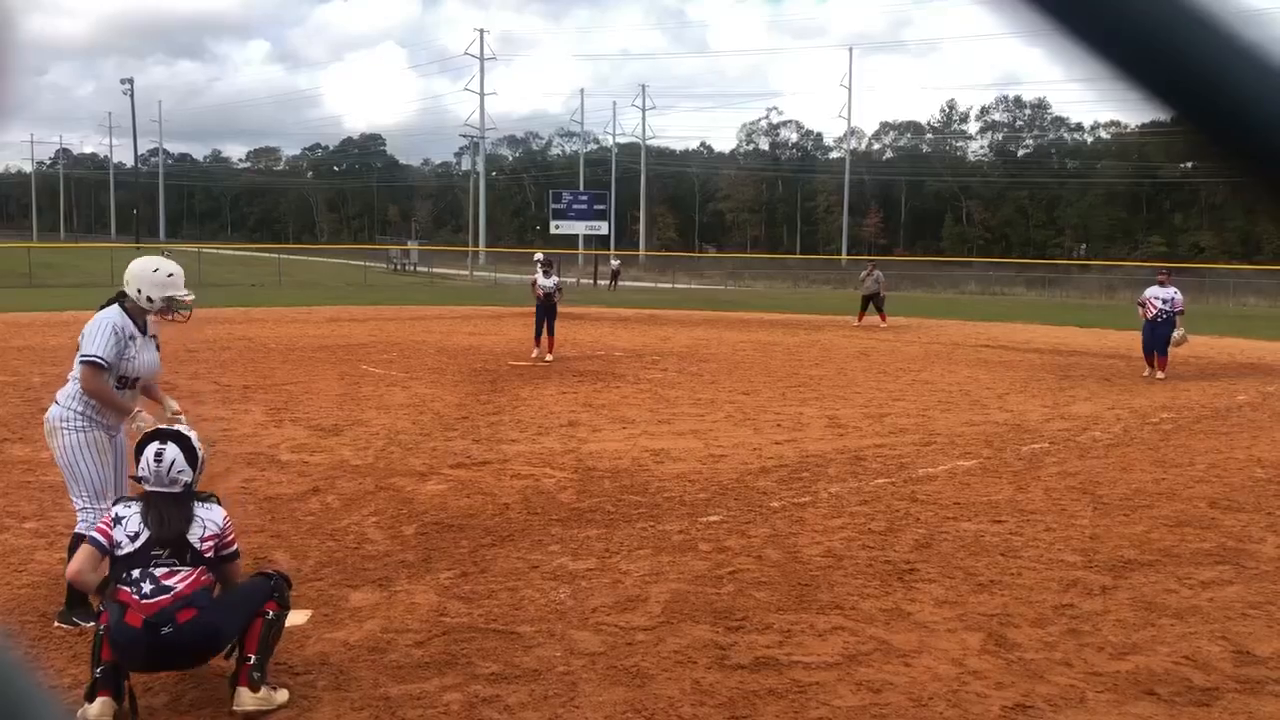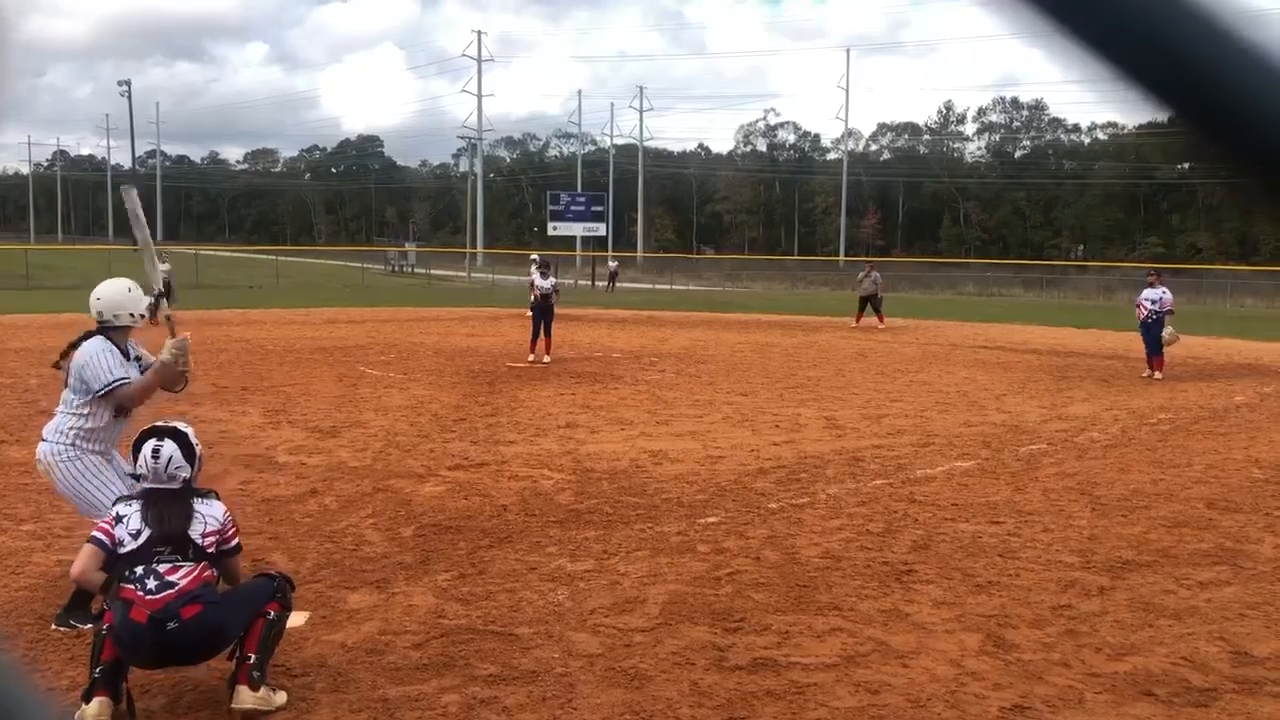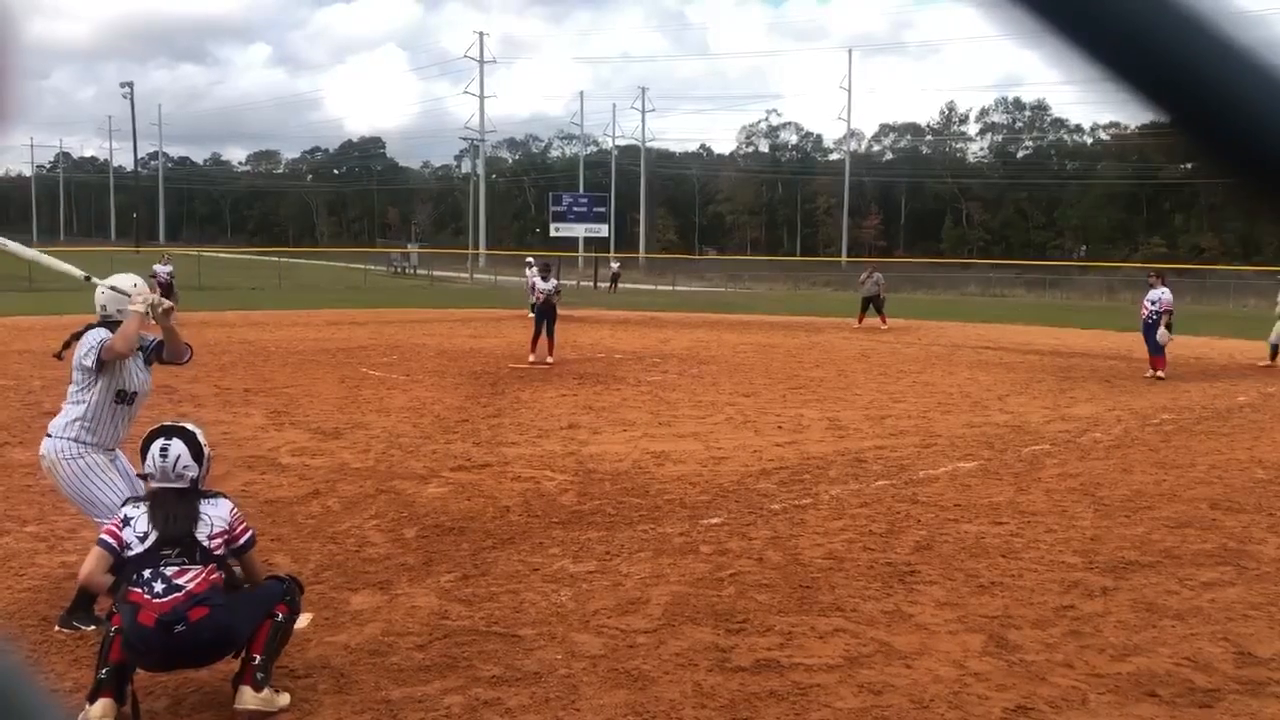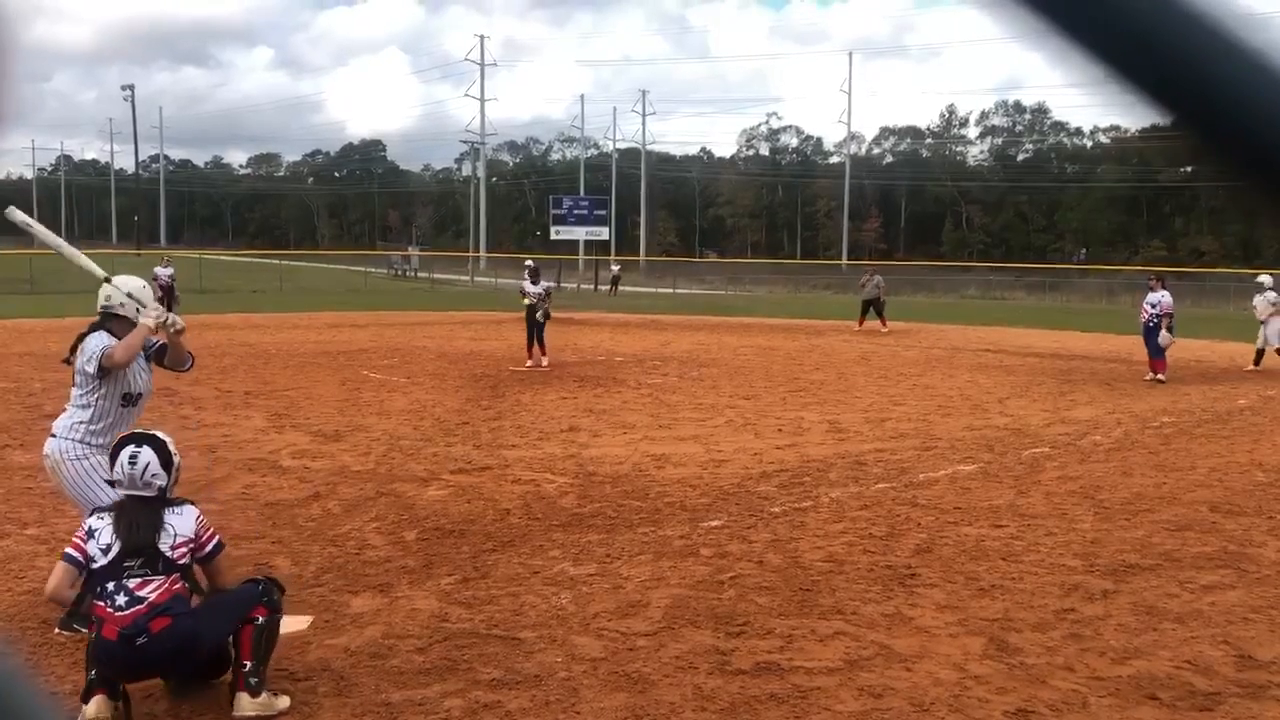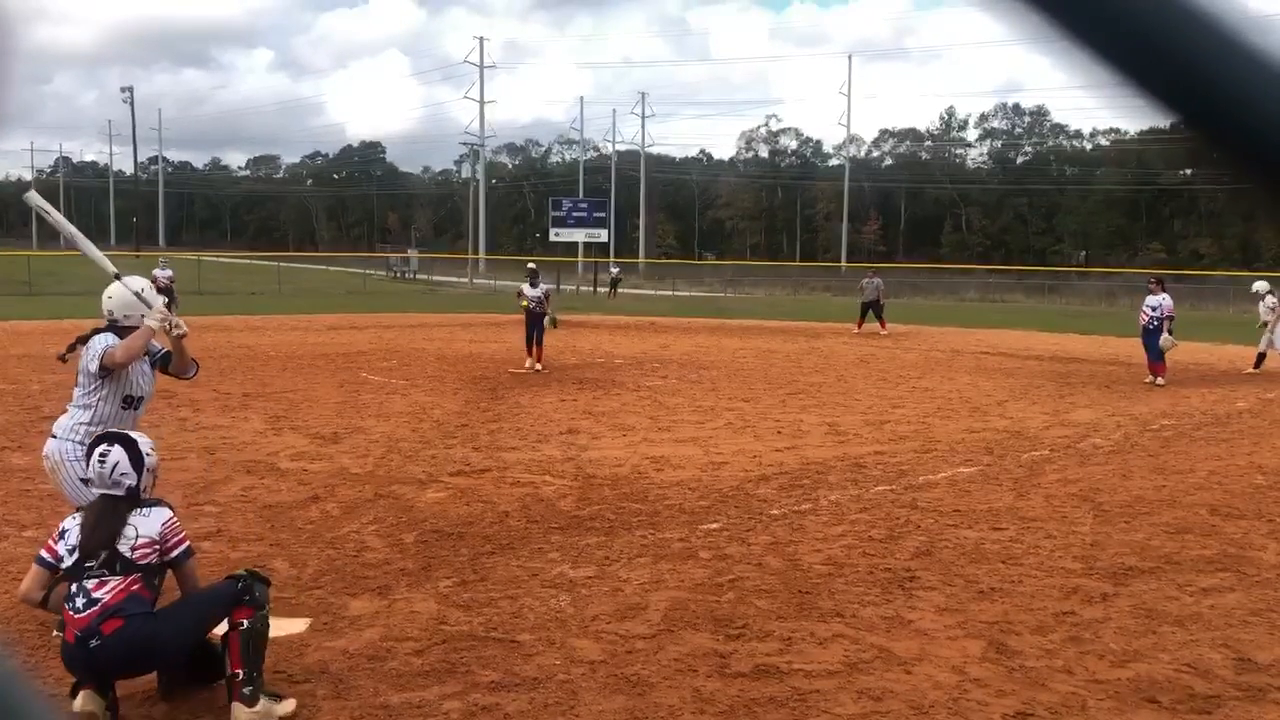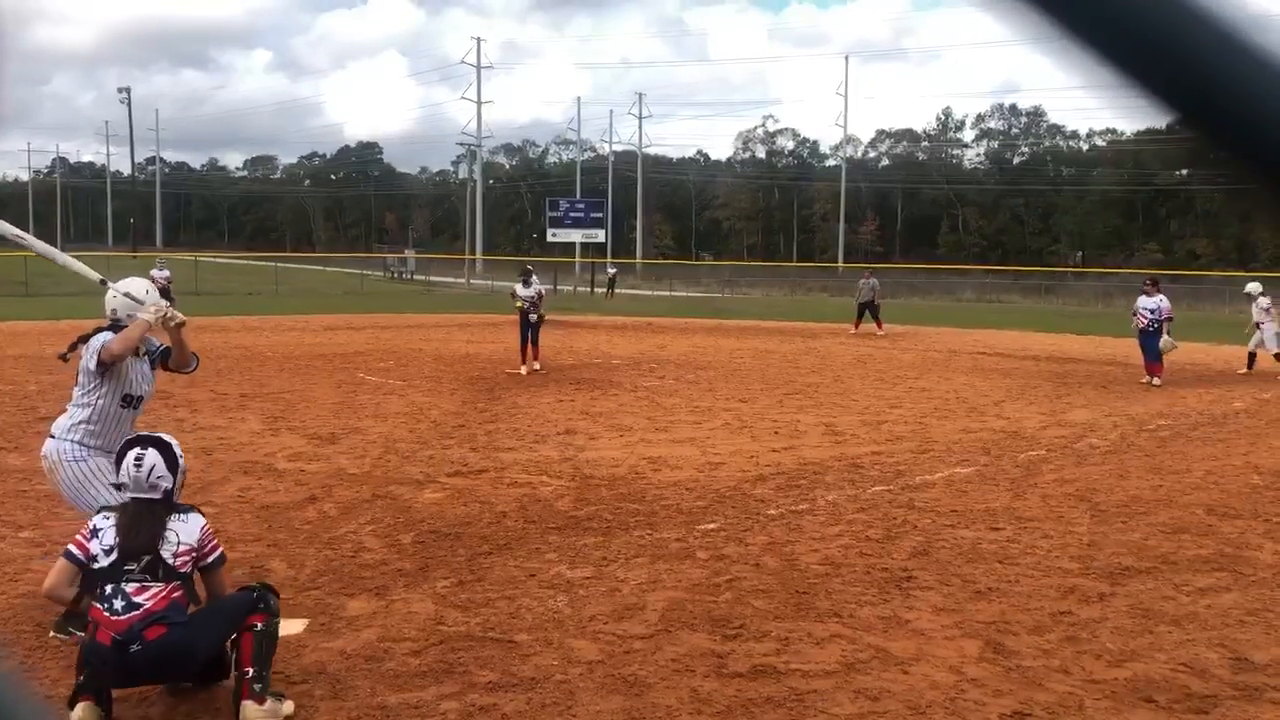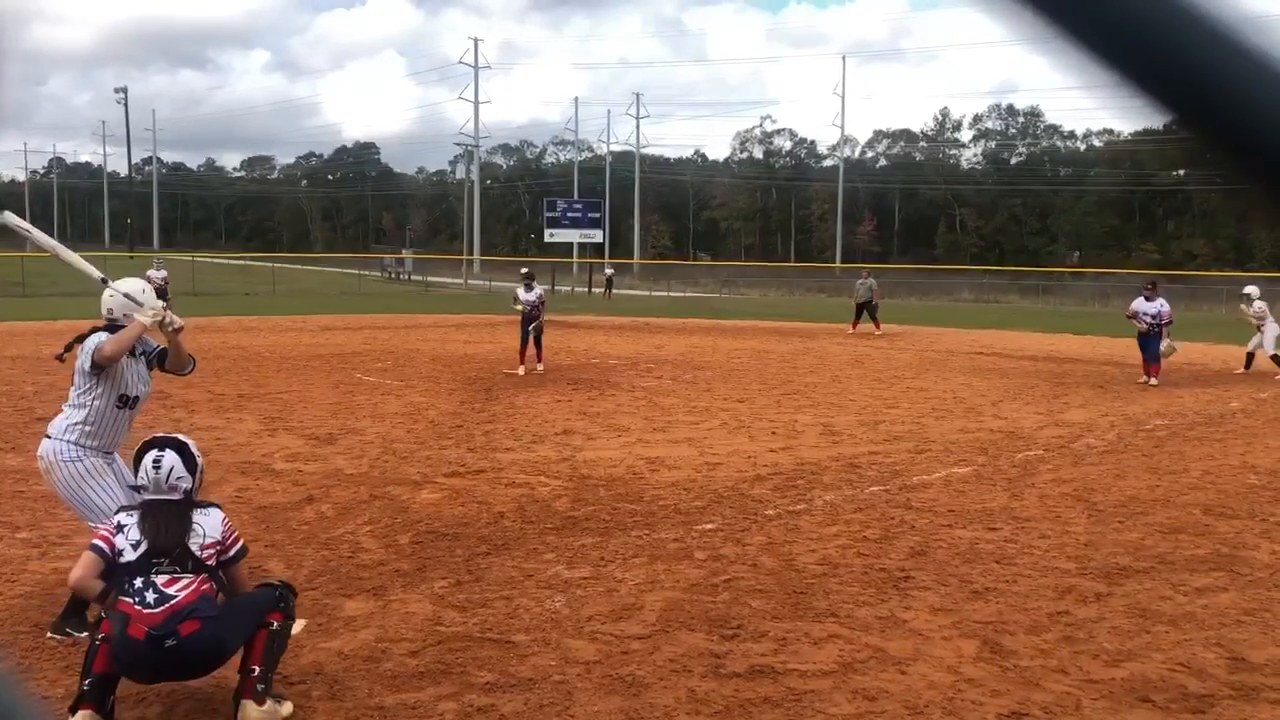
dt=0.5s
person 1, frame 1
left shoulder: (144, 326)
right shoulder: (109, 323)
left elbow: (145, 377)
right elbow: (90, 381)
left wrist: (165, 402)
right wrist: (133, 414)
left hip: (110, 426)
right hip: (76, 424)
left knee: (116, 508)
right knee: (94, 513)
right ankle: (73, 609)
person 1, frame 2
left shoulder: (129, 350)
right shoulder: (97, 352)
left elbow: (170, 384)
right elbow: (130, 398)
left wrist: (177, 363)
right wrist: (163, 363)
left hip: (98, 451)
right hip: (67, 453)
right ankle: (73, 612)
person 1, frame 3
left shoulder: (140, 342)
right shoulder: (95, 340)
left elbow: (180, 355)
right elbow: (121, 348)
left wrist: (165, 323)
right wrist: (139, 312)
left hip: (103, 449)
right hip: (70, 450)
right ankle: (77, 613)
person 1, frame 4
left shoulder: (140, 343)
right shoulder: (98, 342)
left elbow: (181, 362)
right elbow: (119, 358)
left wrist: (173, 335)
right wrist: (148, 324)
left hip: (103, 449)
right hip: (73, 449)
right ankle: (78, 615)
person 1, frame 5
left shoulder: (146, 349)
right shoulder: (102, 343)
left elbow: (185, 371)
right elbow: (120, 358)
left wrist: (177, 339)
right wrist: (152, 325)
right hip: (73, 451)
person 1, frame 6
left shoulder: (146, 347)
right shoulder: (101, 343)
left elbow: (185, 364)
right elbow: (116, 351)
left wrist: (175, 332)
right wrist: (148, 320)
left hip: (105, 452)
right hip: (72, 451)
right ankle: (75, 616)
person 1, frame 7
left shoulder: (143, 347)
right shoulder: (98, 343)
left elbow: (182, 366)
right elbow: (109, 353)
left wrist: (172, 335)
right wrist: (143, 323)
left hip: (101, 452)
right hip: (68, 451)
right ankle: (70, 618)
person 2, frame 1
left shoulder: (120, 512)
right shoulder: (213, 513)
left elbow: (77, 573)
right elbow: (232, 585)
left wrist: (119, 594)
left hip: (132, 646)
right hip: (196, 640)
left knee: (113, 608)
right knee: (272, 585)
left ankle: (102, 696)
right ankle: (250, 686)
person 2, frame 2
left shoulder: (121, 512)
right shoulder: (213, 509)
left elbow: (81, 572)
right elbow: (235, 579)
left wrist: (121, 591)
left hip: (136, 643)
right hip: (200, 634)
left knee: (115, 607)
right knee: (275, 587)
left ankle: (100, 696)
right ankle: (249, 685)
person 2, frame 3
left shoulder: (129, 513)
right shoulder: (221, 508)
left elbow: (89, 576)
right elbow: (257, 578)
left wrist: (129, 594)
right wrist: (234, 584)
left hip: (145, 647)
right hip: (208, 638)
left knee: (124, 610)
right knee: (284, 589)
right ankle: (253, 686)
person 2, frame 4
left shoulder: (95, 523)
right shoulder: (187, 516)
left elbow: (55, 590)
right elbow: (222, 587)
left wrist: (97, 607)
left hip: (114, 658)
right hip: (176, 646)
right knee: (263, 592)
left ankle: (100, 695)
right ankle: (250, 691)
person 2, frame 5
left shoulder: (71, 524)
right shoulder: (159, 517)
left elbow: (29, 592)
right elbow: (193, 593)
left wrist: (79, 611)
left hip: (79, 659)
right hip: (136, 648)
right knee: (247, 589)
left ankle: (92, 690)
person 2, frame 6
left shoulder: (100, 523)
right shoulder: (192, 523)
left elbow: (53, 588)
right elbow: (219, 598)
left wrist: (99, 607)
left hip: (107, 663)
right hip: (169, 655)
right knee: (259, 599)
person 2, frame 7
left shoulder: (121, 522)
right shoulder: (213, 518)
left elbow: (79, 580)
right elbow: (241, 592)
left wrist: (125, 604)
left hip: (134, 659)
right hip: (199, 650)
left knee: (112, 616)
right knee: (277, 596)
